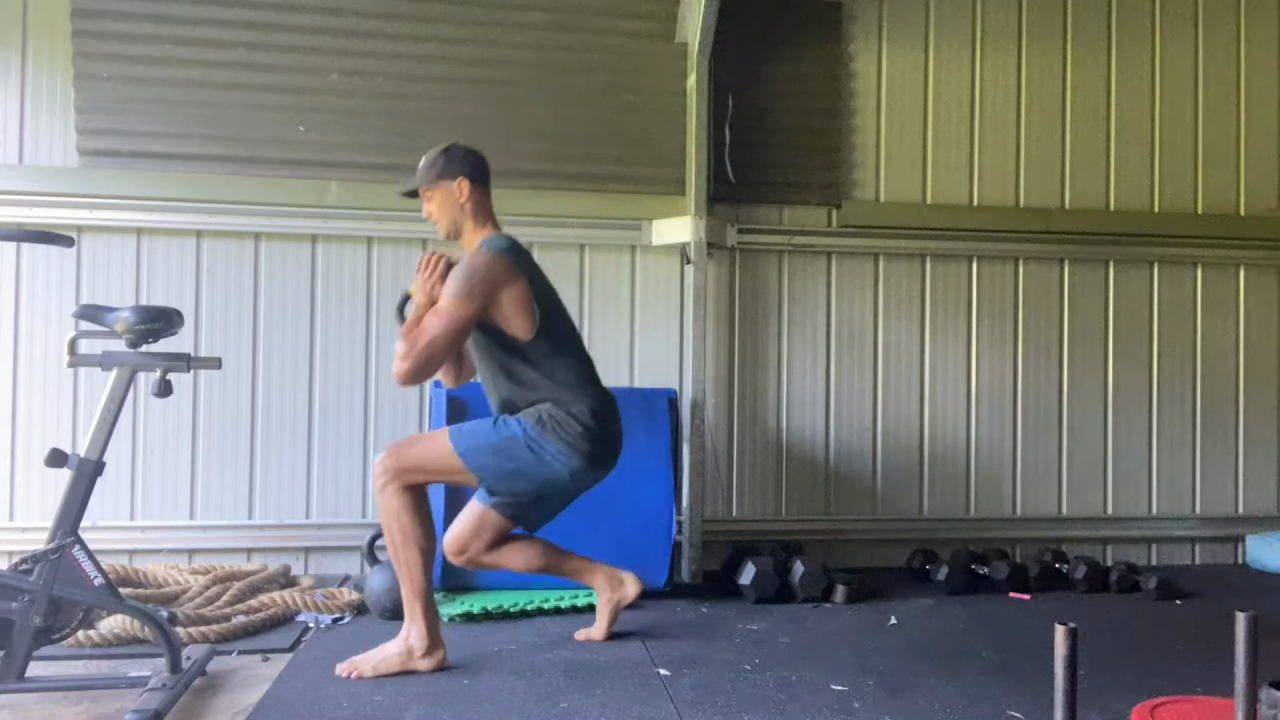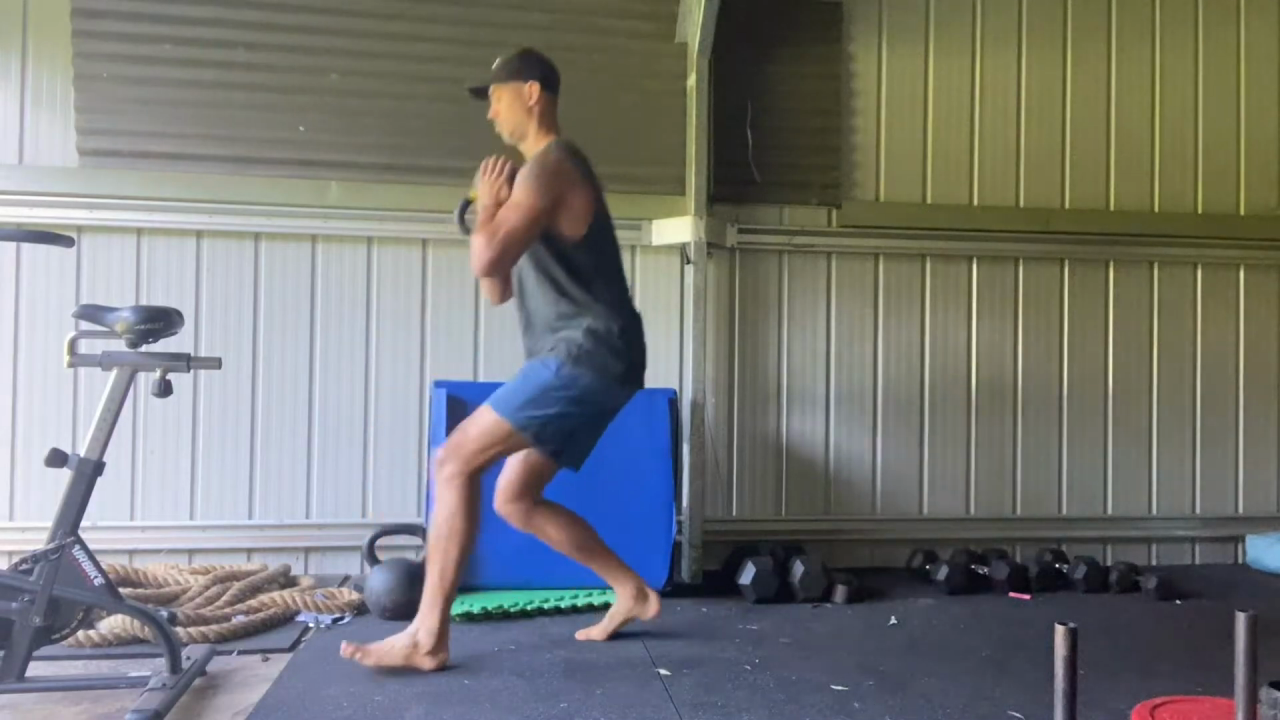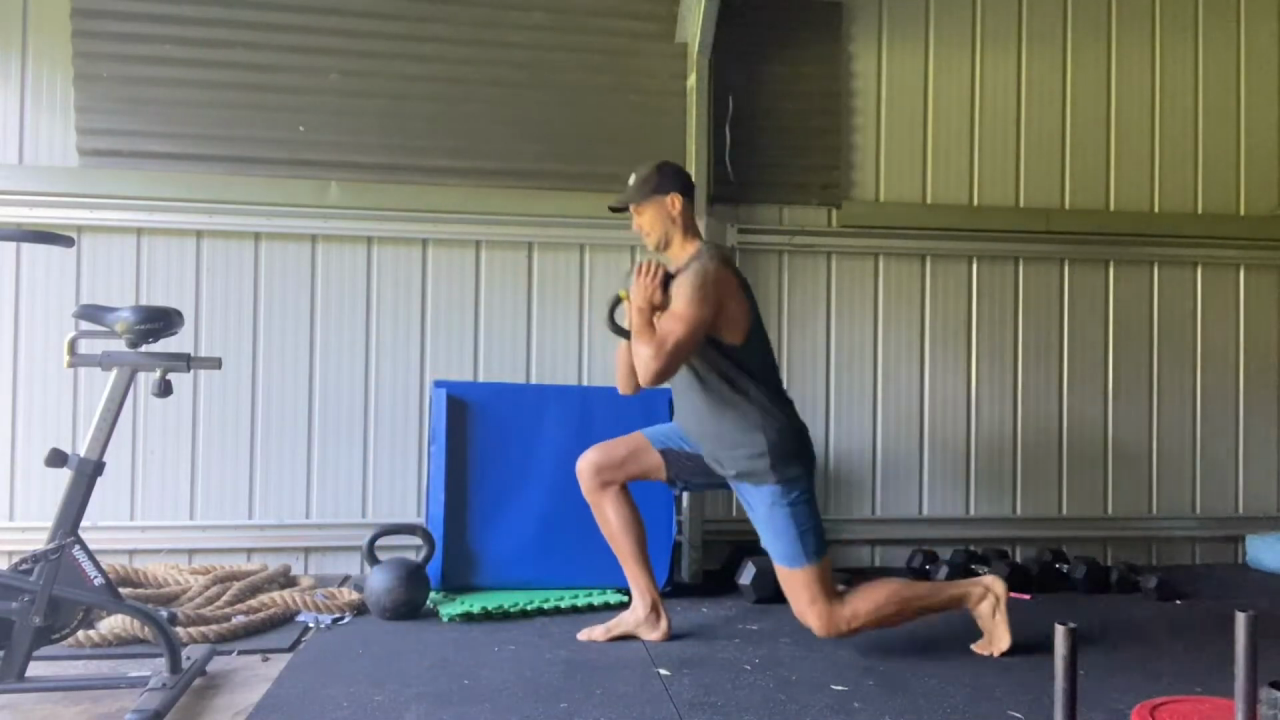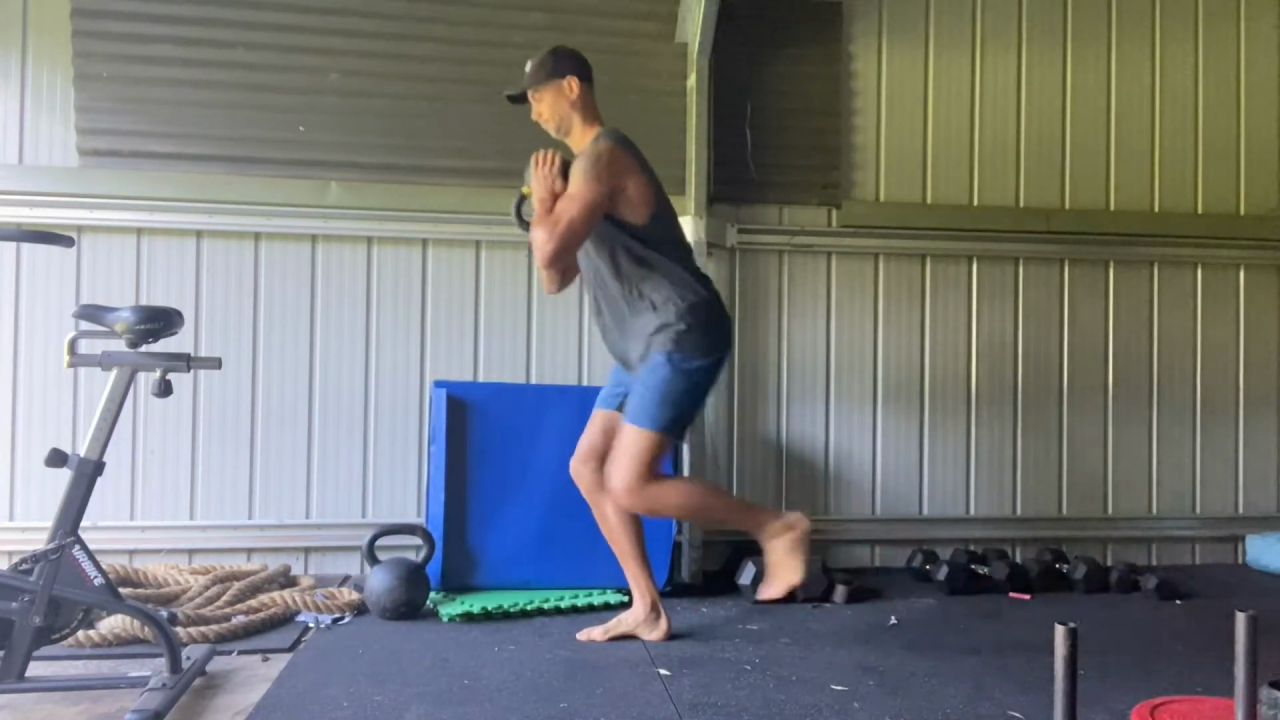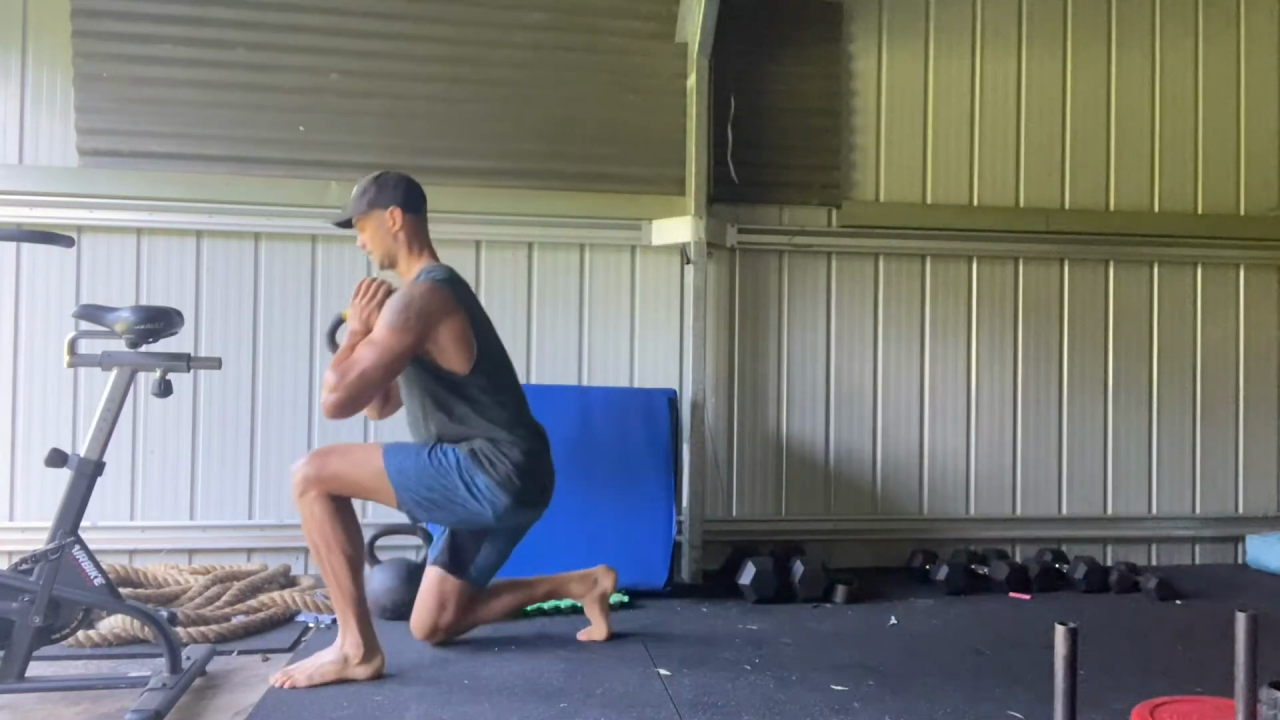
dt=1s
person 1, frame 1
left shoulder: (481, 266)
right shoulder: (492, 261)
left elbow: (408, 365)
right elbow: (455, 374)
left wrist: (423, 303)
right wrist: (437, 305)
left hip: (565, 431)
right hip: (570, 435)
left knee: (392, 468)
right knee: (466, 544)
left ankle: (420, 639)
right ankle: (608, 579)
person 1, frame 2
left shoulder: (552, 164)
right shoulder: (541, 174)
left elbow: (486, 258)
right elbow: (499, 288)
left wrist: (489, 207)
right wrist: (494, 213)
left hip: (589, 354)
right hip: (584, 360)
left knee: (456, 463)
right knee: (514, 498)
left ankle: (427, 636)
right ankle: (632, 591)
person 1, frame 3
left shoulder: (703, 274)
right shoulder: (677, 281)
left elbow: (653, 369)
right elbow: (628, 383)
left wrist: (640, 310)
right wrist: (635, 318)
left hip: (765, 458)
right hip: (718, 443)
left knee: (825, 617)
right knee: (594, 469)
left ankle: (978, 593)
right ankle: (646, 610)
person 1, frame 4
left shoulder: (602, 157)
right shoulder: (590, 162)
left elbow: (549, 256)
right elbow: (558, 279)
left wrist: (545, 200)
right wrist: (550, 205)
left hip: (683, 332)
right hip: (648, 343)
left knee: (630, 486)
right knee: (587, 468)
left ankle: (776, 528)
right ankle: (646, 608)
person 1, frame 5
left shoulder: (420, 298)
right shoulder: (429, 293)
left elbow: (337, 398)
right elbow: (382, 404)
left wrist: (356, 331)
right wrist: (369, 332)
left hip: (496, 473)
right hip: (501, 477)
left knee: (312, 476)
right knee: (434, 625)
left ankle: (355, 649)
right ankle: (586, 584)
